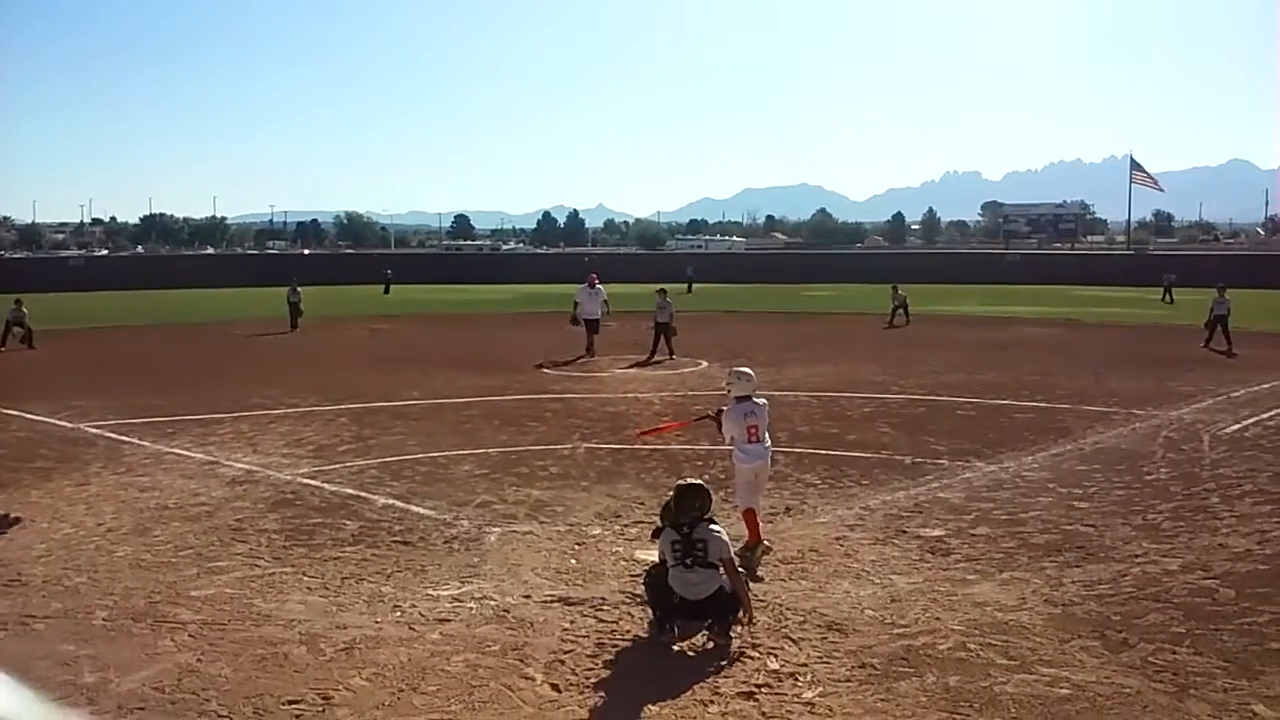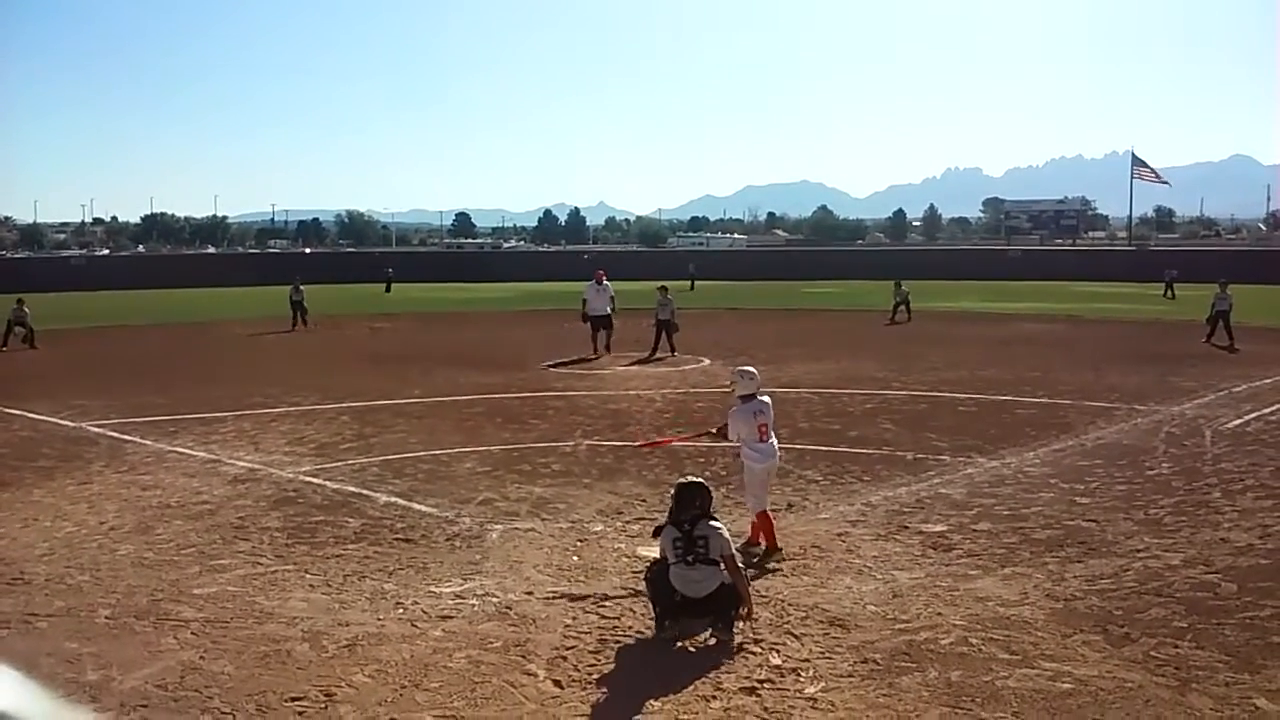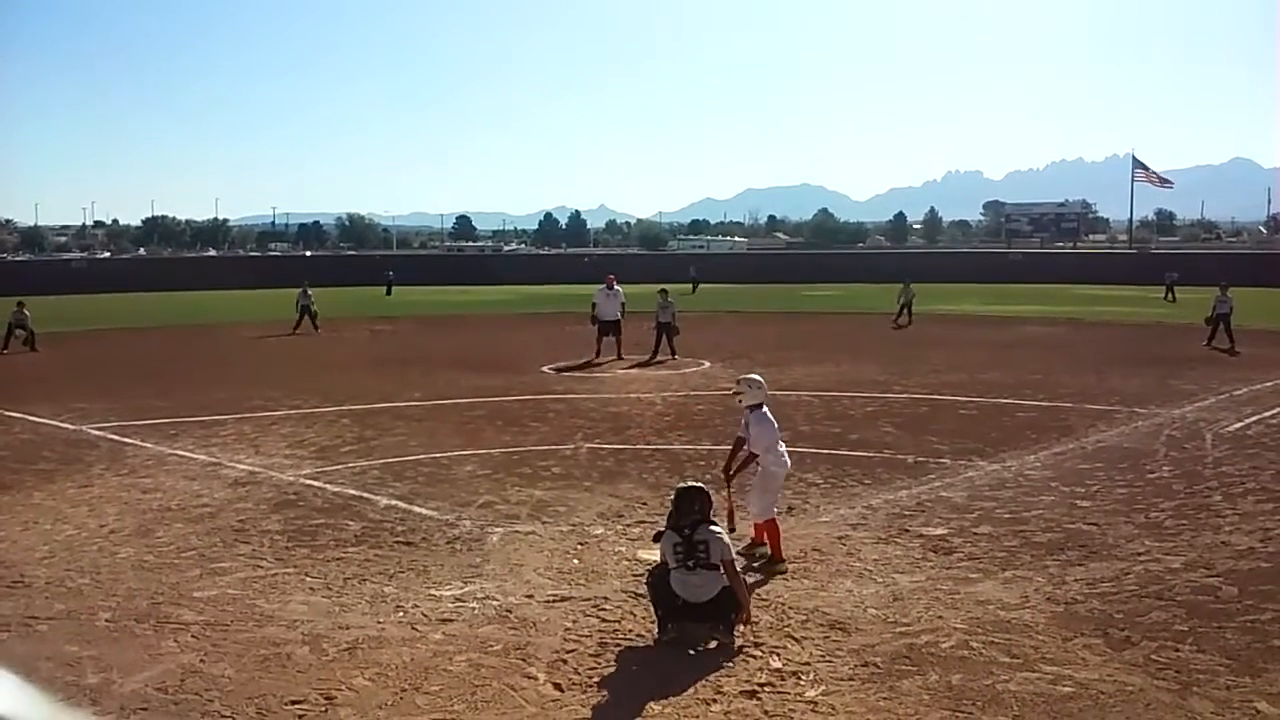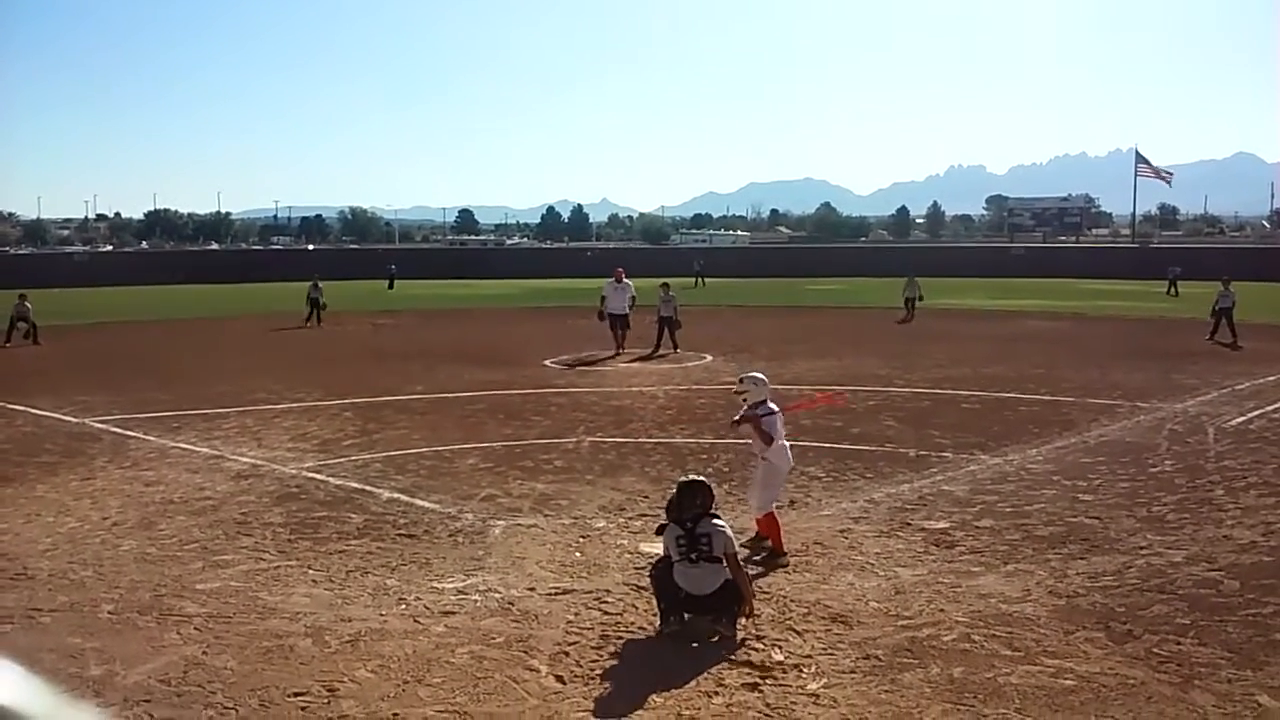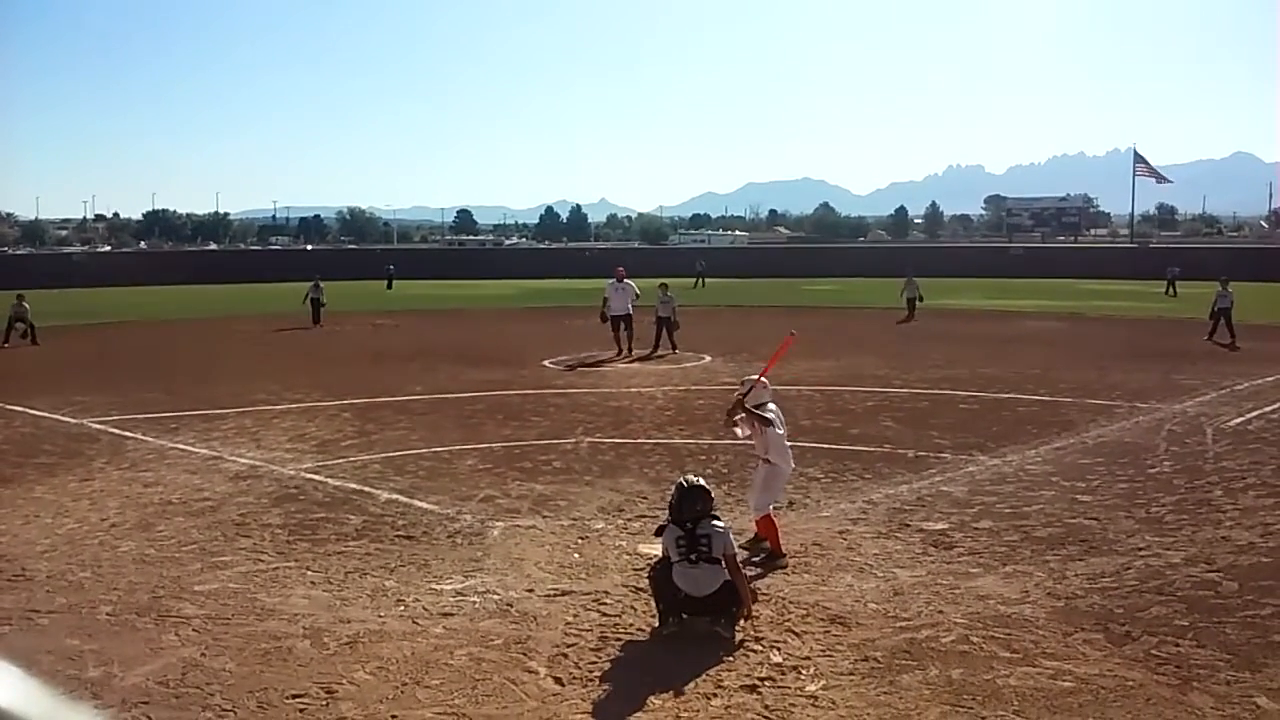
dt=0.3s
person 1, frame 1
left shoulder: (730, 414)
right shoulder: (762, 405)
left elbow: (728, 439)
left wrist: (718, 421)
left hip: (745, 463)
right hip: (763, 460)
left knee: (746, 504)
right knee: (754, 502)
left ankle: (758, 542)
right ankle: (751, 543)
person 1, frame 2
left shoulder: (737, 414)
right shoulder: (766, 403)
left elbow: (733, 438)
left wrist: (719, 433)
right wrist: (728, 426)
left hip: (755, 462)
right hip: (771, 458)
left knee: (757, 504)
right knee: (757, 500)
left ankle: (772, 547)
right ankle: (754, 540)
person 1, frame 3
left shoulder: (760, 420)
right shoulder: (751, 414)
left elbow: (755, 453)
right elbow: (741, 437)
left wrist: (734, 472)
right wrist: (729, 461)
left hip: (773, 468)
right hip: (767, 465)
left knee: (764, 510)
right knee: (755, 503)
left ankle: (777, 559)
right ankle: (759, 542)
person 1, frame 4
left shoulder: (770, 412)
right shoulder: (751, 409)
left elbow: (768, 441)
right elbow: (735, 424)
left wrist: (755, 424)
right wrist: (742, 420)
left hip: (776, 461)
right hip: (765, 459)
left knee: (764, 504)
right knee: (755, 498)
left ankle: (779, 552)
right ankle: (763, 535)
person 1, frame 5
left shoulder: (770, 409)
right shoulder: (753, 412)
left elbow: (767, 422)
right elbow: (732, 424)
left wrist: (746, 409)
right wrist: (732, 413)
left hip: (777, 465)
right hip: (765, 462)
left knee: (761, 506)
right knee: (754, 500)
left ankle: (777, 554)
right ankle: (762, 537)
person 2, frame 1
left shoulder: (666, 534)
right shoulder: (716, 533)
right elbow: (733, 574)
right wrist: (747, 606)
left hip: (676, 605)
right hip: (712, 605)
left knee: (654, 575)
right knee: (738, 584)
left ankle: (664, 624)
right ankle: (720, 626)
person 2, frame 2
left shoulder: (667, 532)
right shoulder: (717, 530)
right elbow: (734, 571)
right wrist: (748, 601)
left hip: (678, 603)
right hip: (714, 602)
left knee: (655, 571)
right knee: (738, 579)
left ankle: (666, 621)
right ankle: (722, 622)
person 2, frame 3
left shoulder: (667, 537)
right shoulder: (718, 535)
right elbow: (733, 576)
right wrist: (746, 606)
left hip: (679, 607)
right hip: (714, 607)
left knee: (656, 576)
right knee: (737, 587)
left ankle: (669, 624)
right ankle: (723, 625)
person 2, frame 4
left shoulder: (670, 530)
right shoulder: (721, 528)
right elbow: (736, 568)
right wrist: (748, 599)
left hip: (683, 600)
right hip: (717, 600)
left knee: (659, 569)
right knee: (740, 579)
left ankle: (672, 616)
right ankle: (725, 618)
person 2, frame 5
left shoulder: (669, 531)
right shoulder: (720, 529)
right elbow: (735, 570)
right wrist: (747, 601)
left hip: (682, 600)
right hip: (717, 601)
left knee: (657, 571)
right knee: (738, 583)
left ankle: (670, 617)
right ankle: (724, 619)
